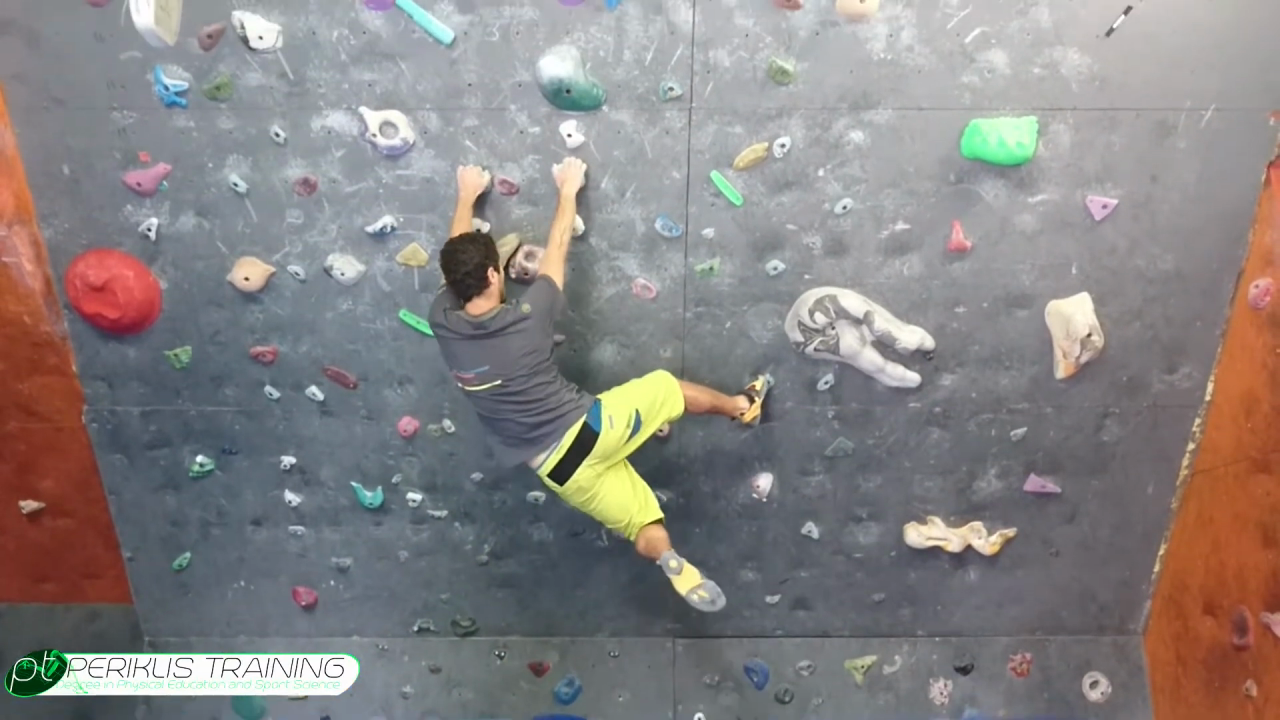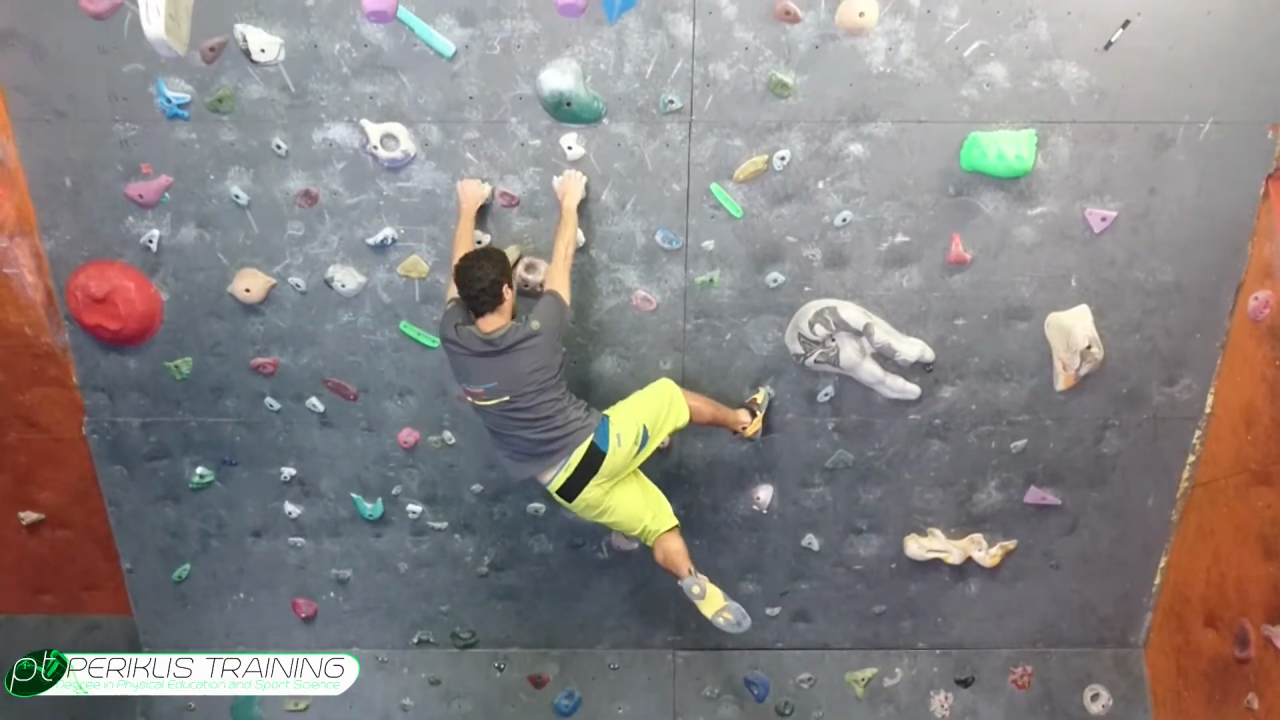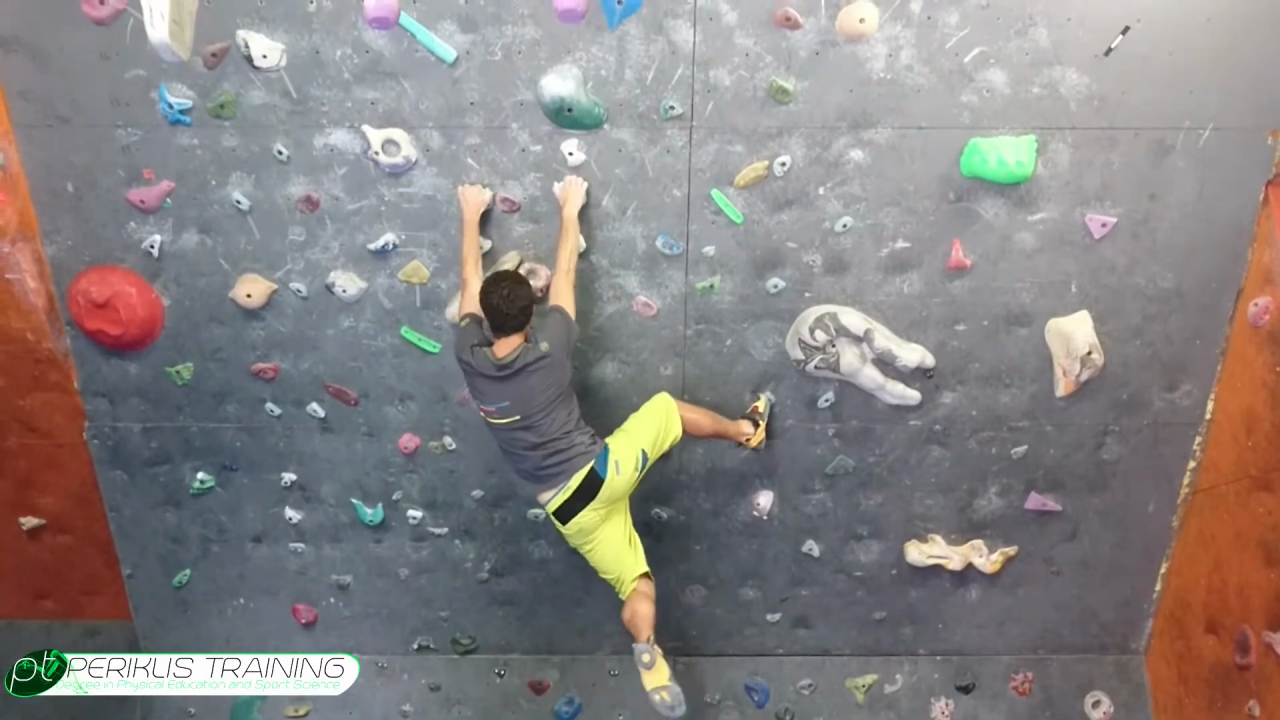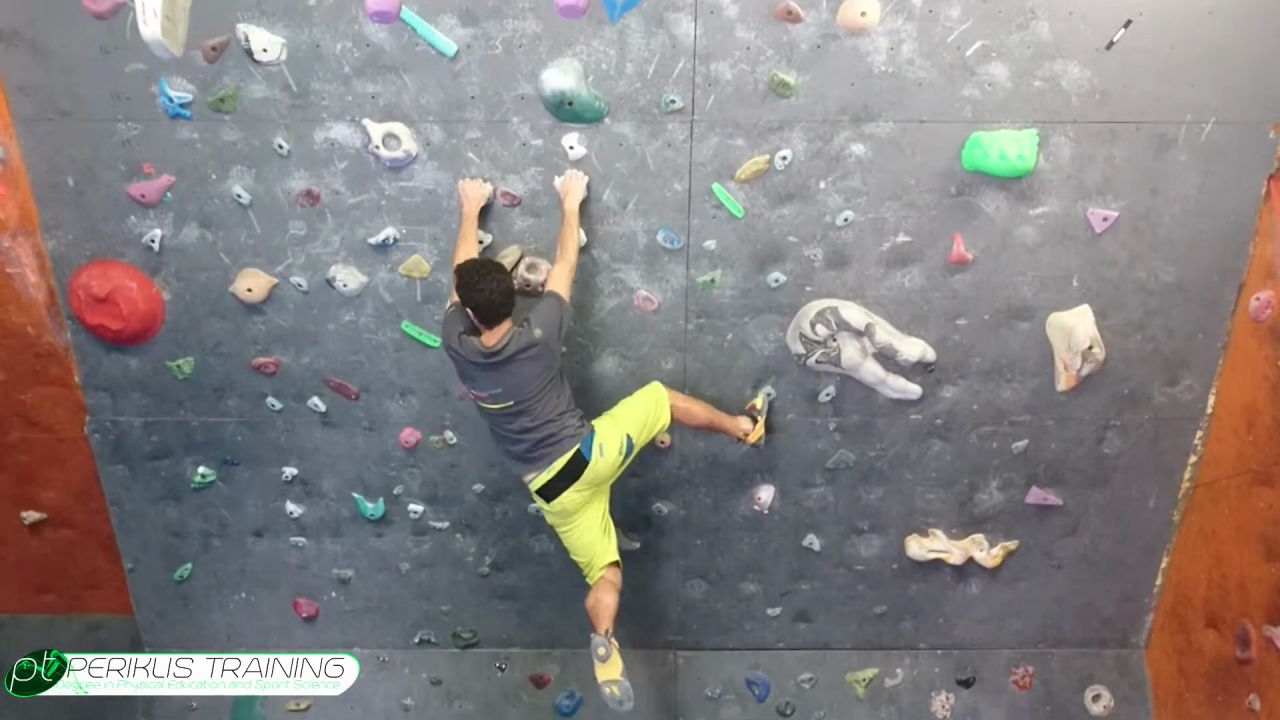
dt=0.4s
person 1, frame 1
left shoulder: (443, 323)
right shoulder: (528, 315)
left elbow: (457, 258)
right elbow: (557, 249)
left wrist: (466, 196)
right wrist: (568, 189)
left hip: (559, 469)
right hip: (591, 427)
left knee: (643, 524)
right knee: (666, 386)
left ankle: (666, 556)
right ankle: (741, 405)
person 1, frame 2
left shoulder: (453, 339)
right shoulder: (537, 332)
left elbow: (460, 269)
right elbow: (561, 262)
left wrist: (468, 207)
right wrist: (569, 202)
left hip: (570, 486)
right hip: (600, 445)
left knee: (662, 531)
right knee: (670, 395)
left ankle: (692, 581)
right ankle: (742, 418)
person 1, frame 3
left shoulder: (470, 358)
right shoulder: (548, 351)
left elbow: (470, 281)
right elbow: (563, 276)
left wrist: (471, 215)
right wrist: (570, 208)
left hip: (568, 508)
right hip: (603, 471)
left knee: (636, 586)
right knee: (667, 407)
left ankle: (649, 654)
right ankle: (745, 429)
person 1, frame 4
left shoulder: (457, 345)
right shoulder: (537, 336)
left elbow: (462, 269)
right elbow: (566, 264)
left wrist: (470, 209)
right wrist: (571, 203)
left hip: (553, 488)
right hip: (590, 453)
left knee: (604, 574)
right knee: (661, 398)
left ankle: (606, 648)
right ankle: (743, 426)
